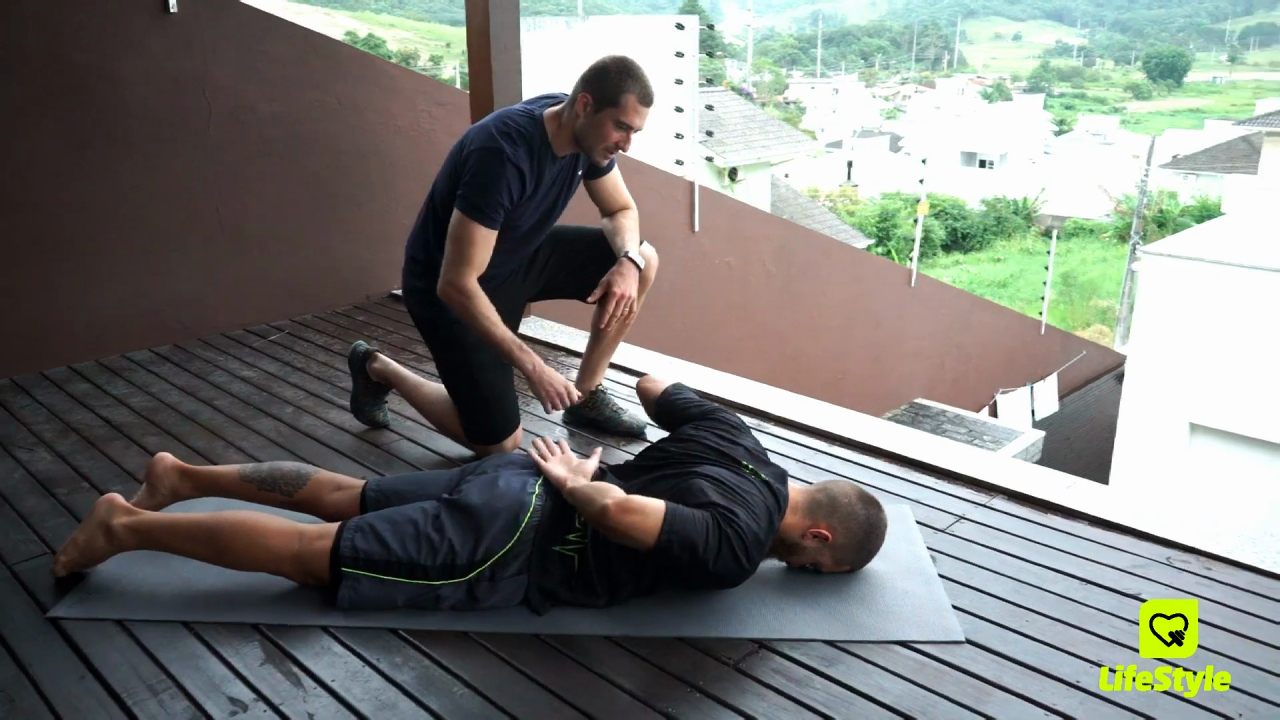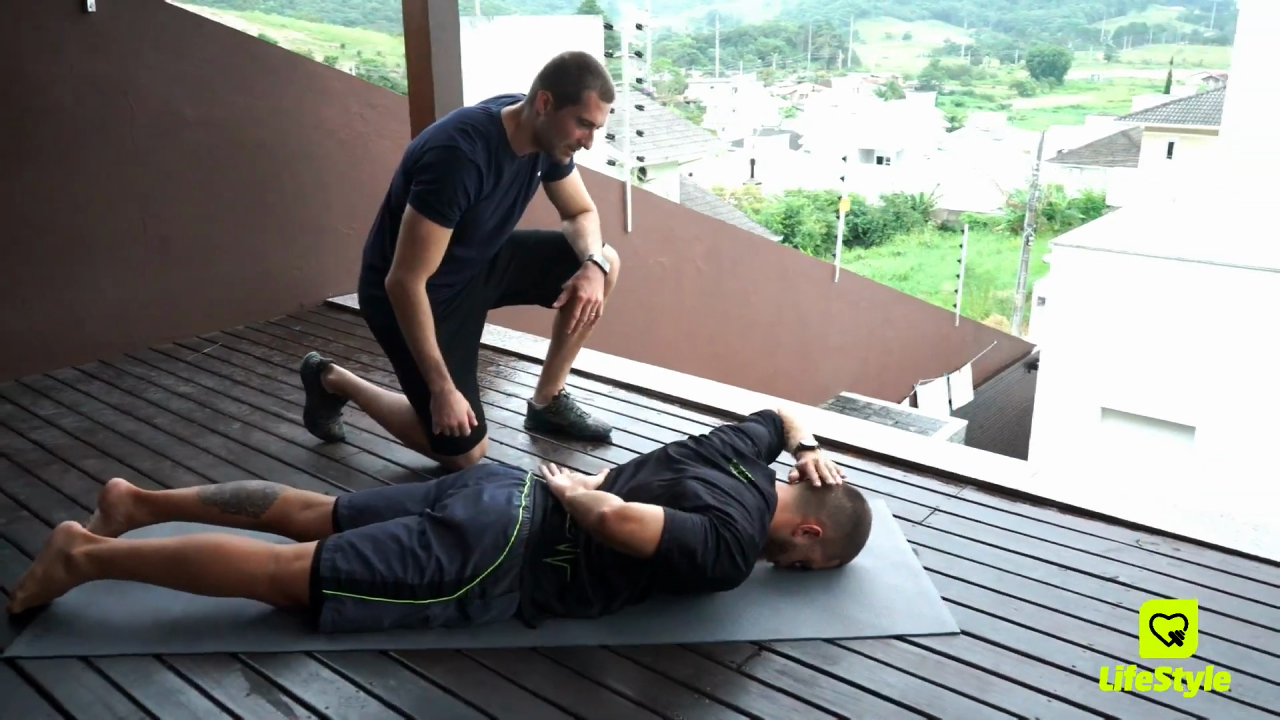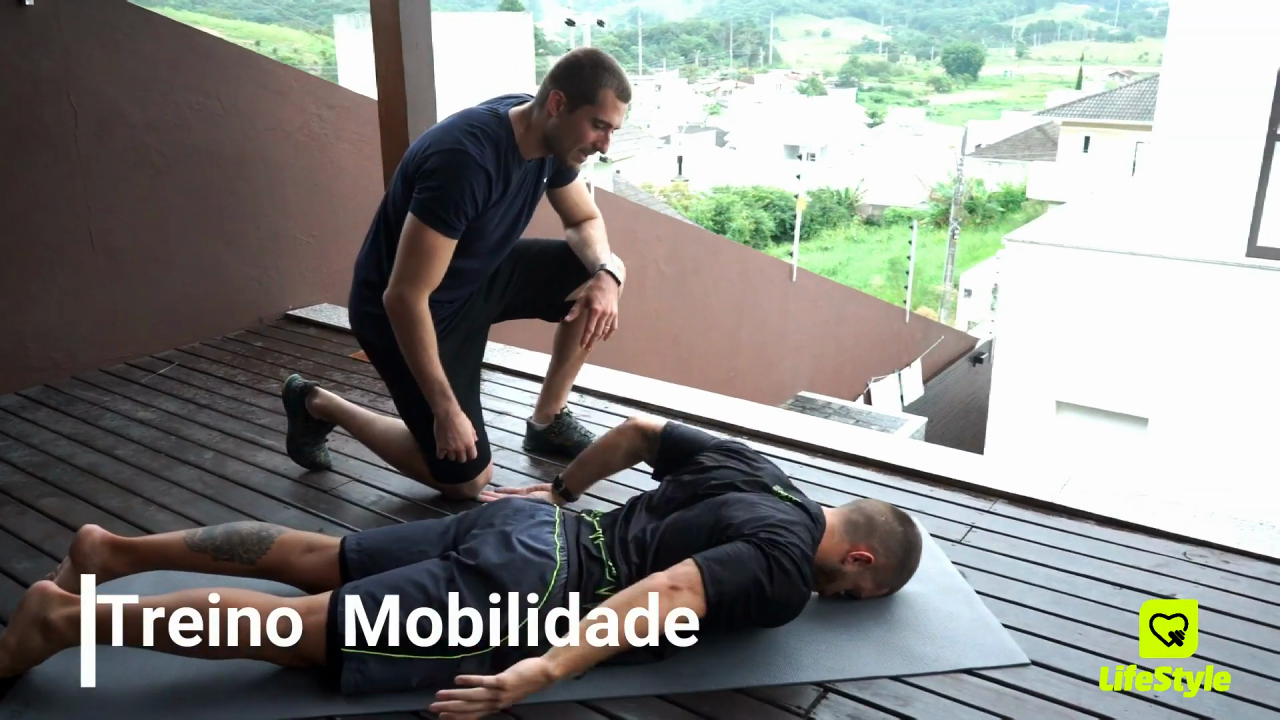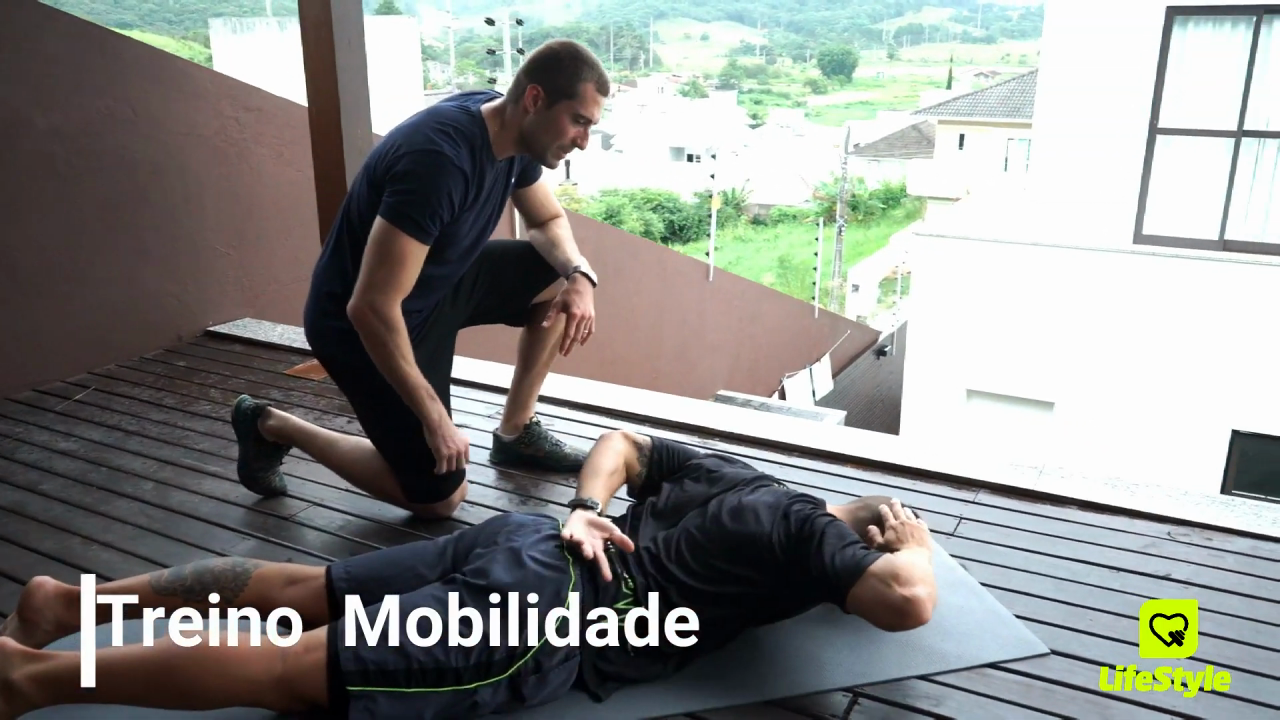
dt=1s
person 1, frame 1
left shoulder: (732, 439)
right shoulder: (738, 545)
left elbow: (653, 386)
right elbow: (618, 513)
right wrist: (573, 484)
left hip: (514, 484)
right hip: (504, 547)
left knee: (341, 499)
right knee: (308, 554)
left ankle: (183, 476)
right ankle: (129, 524)
person 1, frame 2
left shoulder: (740, 453)
right shoulder: (733, 548)
left elbow: (770, 411)
right elbow: (615, 518)
left wrist: (808, 449)
right wrist: (574, 495)
left hip: (499, 495)
right hip: (494, 558)
left knee: (309, 514)
right knee: (286, 575)
left ankle: (138, 501)
right ankle: (88, 553)
person 1, frame 3
left shoulder: (757, 470)
right shoulder: (786, 568)
left elbow: (638, 427)
right elbow: (659, 596)
left wrist: (555, 489)
left hip: (524, 531)
right hip: (525, 593)
left knee: (313, 557)
right knee: (299, 629)
left ankle: (113, 547)
person 1, frame 4
left shoulder: (745, 476)
right shoulder: (814, 535)
left elbow: (622, 445)
right elbow: (904, 600)
left wrist: (586, 508)
right wrist: (916, 548)
left hip: (517, 548)
right hip: (535, 626)
left knee: (297, 594)
person 2, frame 1
left shoulder: (588, 132)
right shoulder: (502, 154)
left elbow: (622, 210)
right elbow: (455, 284)
left wrist: (628, 261)
right wrist: (533, 367)
left hip: (521, 255)
right hip: (456, 289)
left knee: (642, 262)
right knee: (500, 442)
left ankle: (586, 397)
right ankle: (378, 370)
person 2, frame 2
left shoulder: (546, 133)
right shoulder: (458, 155)
left elbow: (582, 212)
right elbow: (403, 282)
left wrist: (592, 265)
right wrist: (442, 389)
left hip: (479, 262)
right hip: (415, 293)
left knee: (603, 264)
right knee: (464, 452)
left ankle: (547, 402)
right ankle: (333, 381)
person 2, frame 3
left shoulder: (548, 135)
right shoulder: (464, 159)
left elbow: (586, 220)
right elbow: (403, 297)
left wrist: (606, 273)
right wrist: (446, 411)
right hip: (404, 312)
left knee: (606, 271)
right knee: (468, 478)
left ankle: (548, 422)
right ankle: (320, 406)
person 2, frame 4
left shoulder: (510, 129)
right shoulder: (439, 159)
left elbow: (548, 220)
right elbow: (369, 309)
left wrist: (579, 273)
right wrist: (434, 418)
right hip: (363, 324)
left knee: (564, 276)
right knee: (440, 497)
left ankle: (517, 431)
right ankle: (272, 427)
